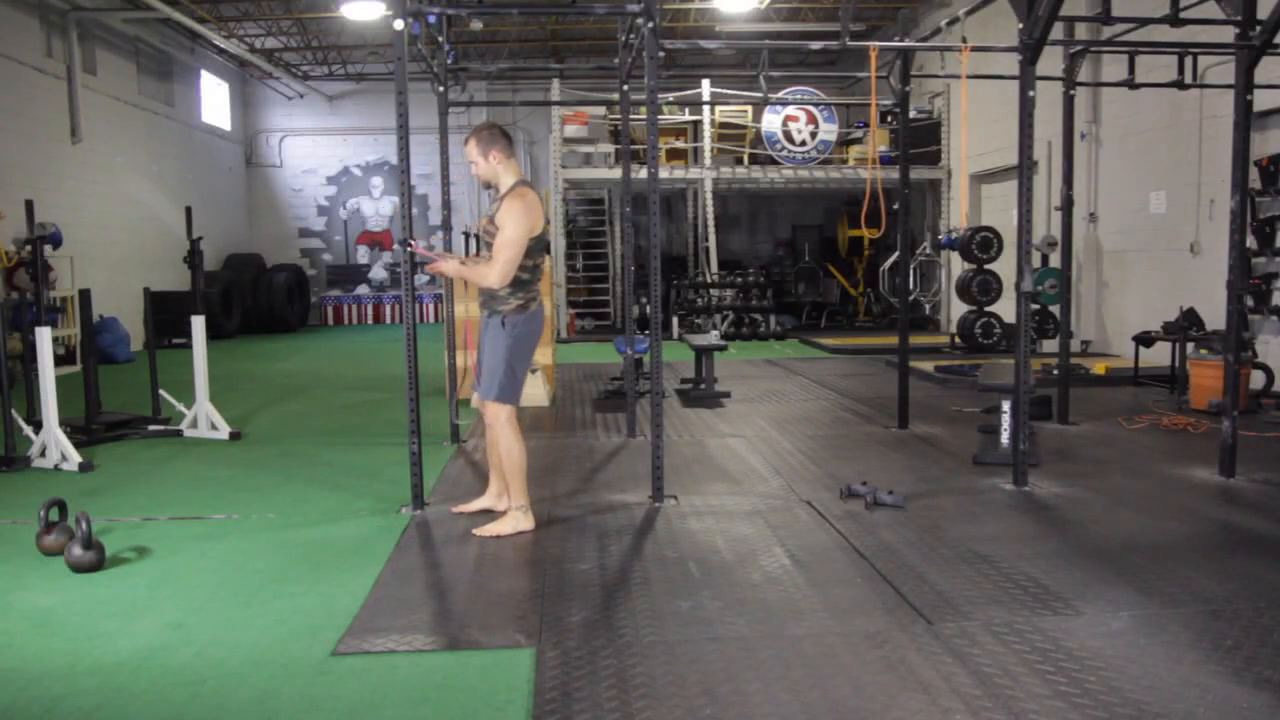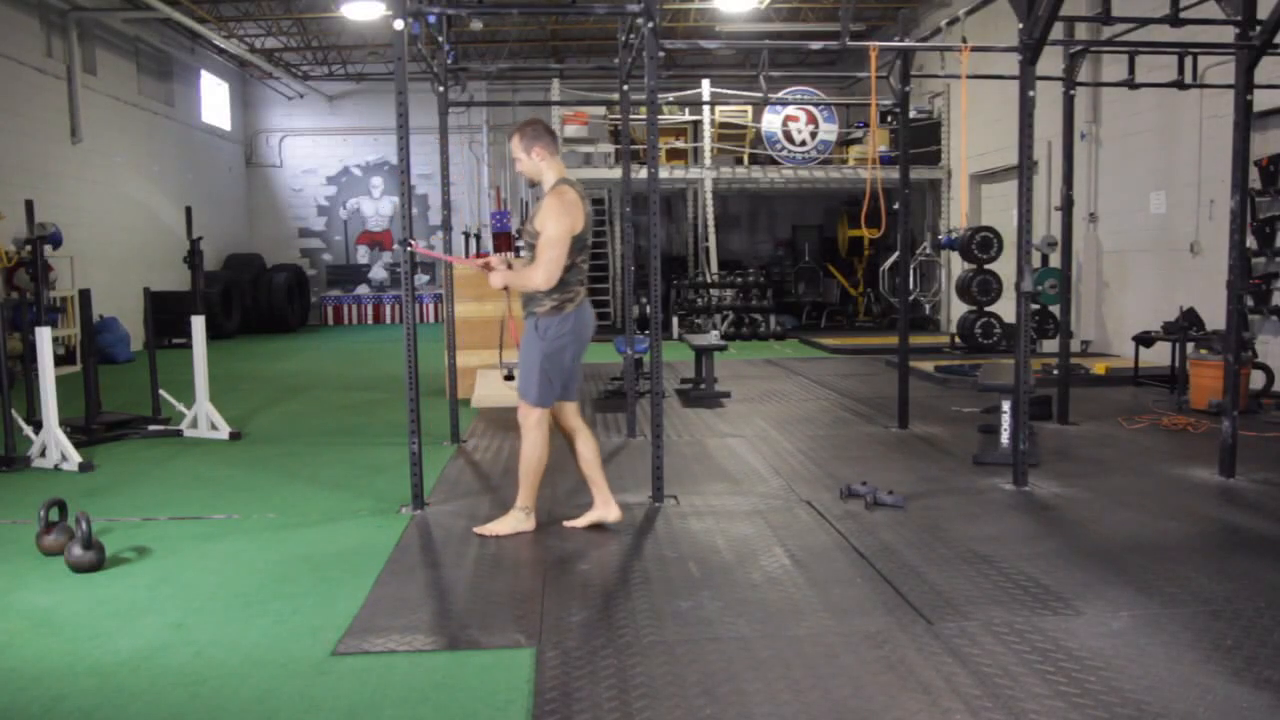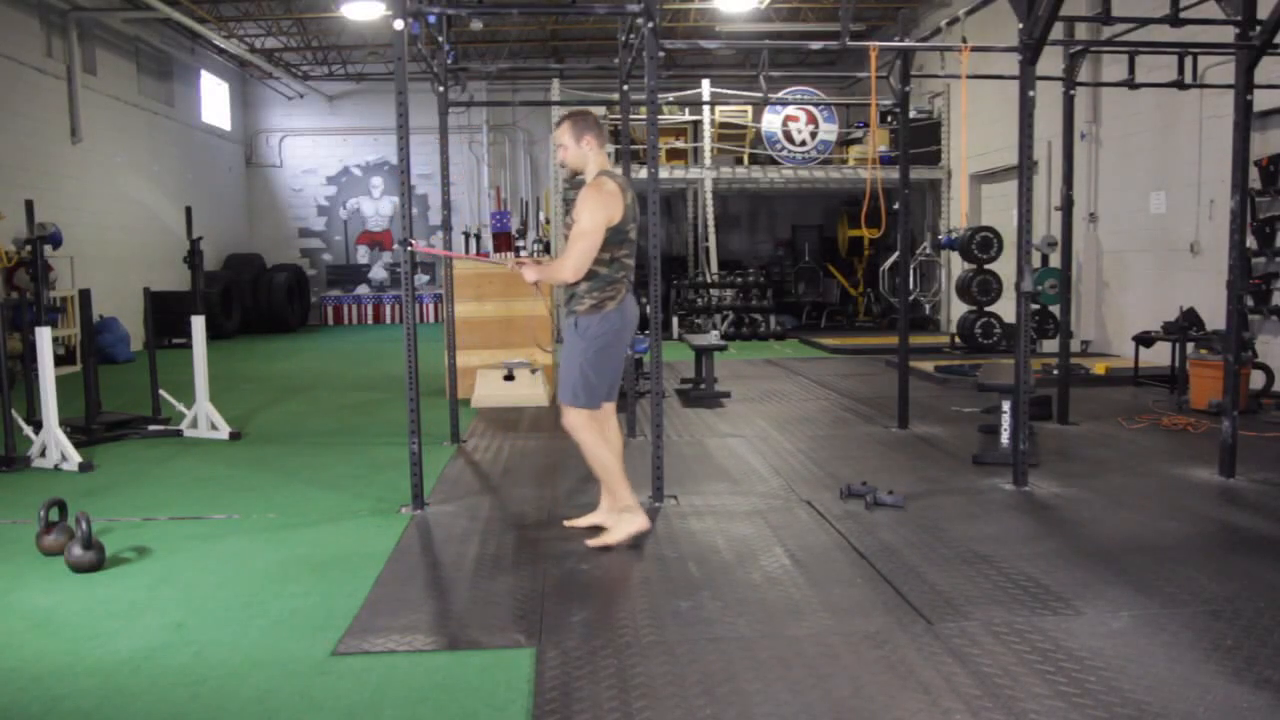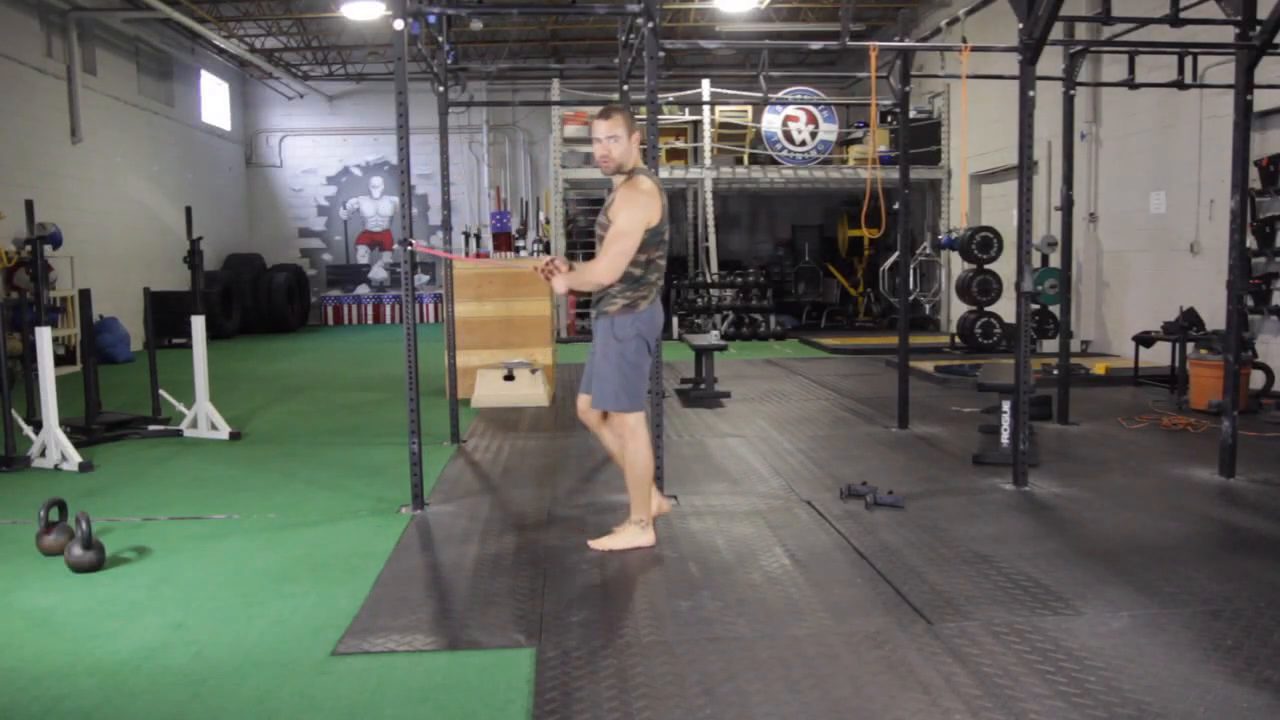
dt=0.5s
person 1, frame 1
left shoulder: (520, 203)
right shoulder: (507, 197)
left elbow: (498, 275)
left wrist: (458, 271)
right wrist: (458, 263)
left hip: (513, 318)
right hip: (501, 316)
left knee: (499, 413)
right knee: (489, 407)
left ankle: (520, 512)
right ankle: (497, 492)
person 1, frame 2
left shoulder: (557, 201)
right shoulder: (567, 194)
left elbow: (545, 277)
left wrist: (506, 279)
right wrist: (511, 266)
left hip: (555, 320)
right hip: (567, 315)
left knee: (532, 416)
right knee: (563, 413)
left ankle: (522, 512)
right ankle: (604, 502)
person 1, frame 3
left shoulder: (596, 192)
right shoulder: (615, 186)
left elbow: (573, 268)
left wrist: (538, 273)
right wrist: (546, 266)
left hip: (595, 316)
right hip: (612, 310)
left knee: (578, 418)
right knee: (602, 413)
left ankle: (629, 510)
right ankle: (609, 508)
person 1, frame 4
left shoulder: (636, 192)
right shoulder: (628, 189)
left elbow: (607, 271)
left wrist: (566, 281)
right wrist: (571, 267)
left hip: (627, 319)
right hip: (618, 317)
left knee: (627, 421)
right knee: (590, 410)
left ankle: (638, 526)
right ankle: (648, 496)
